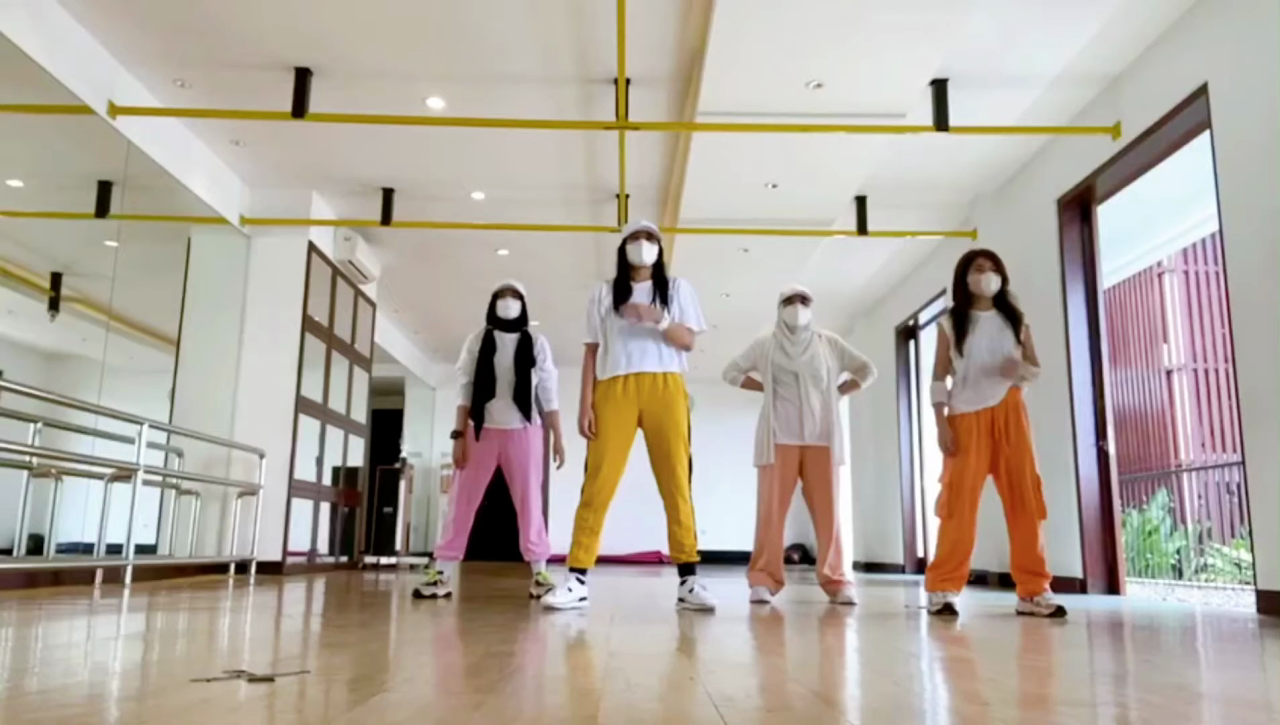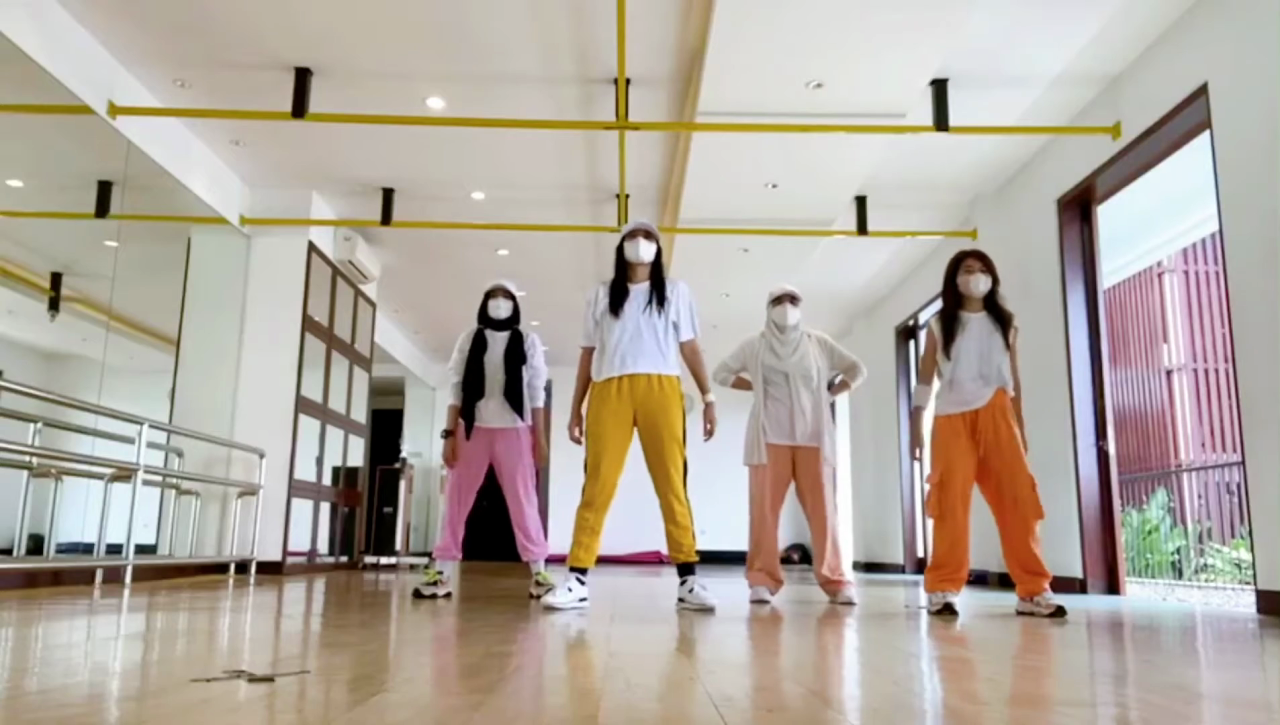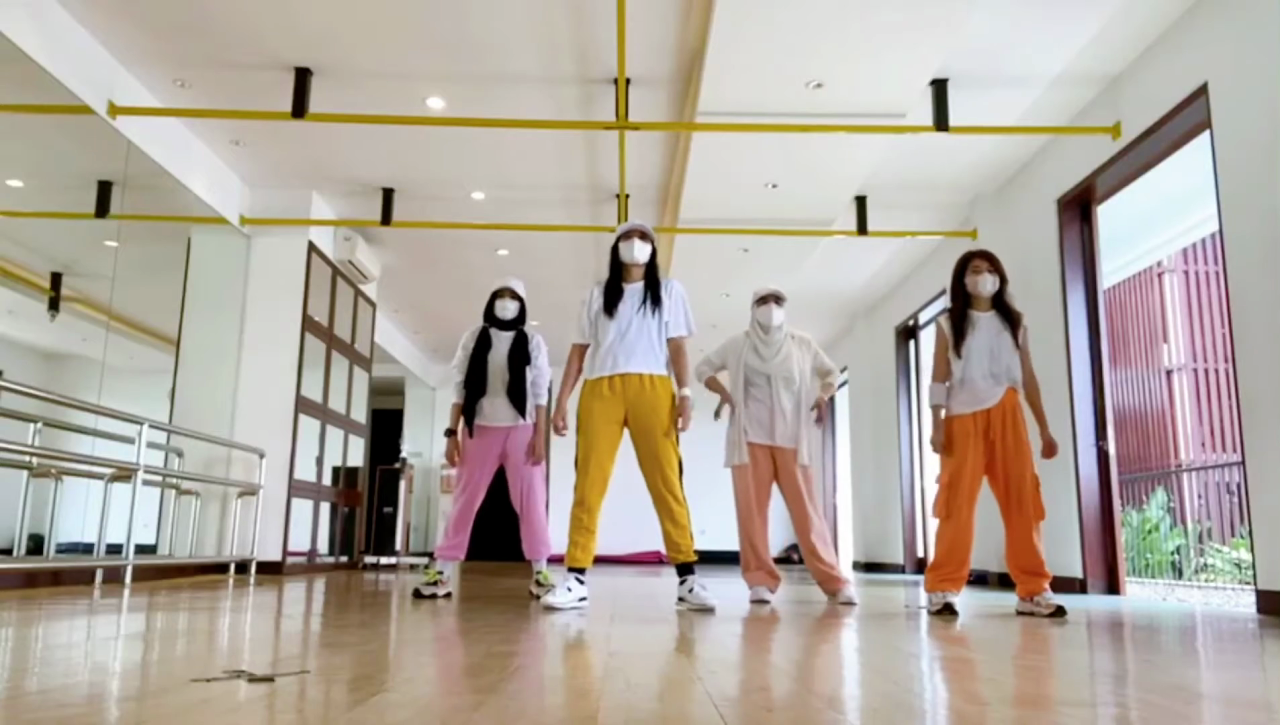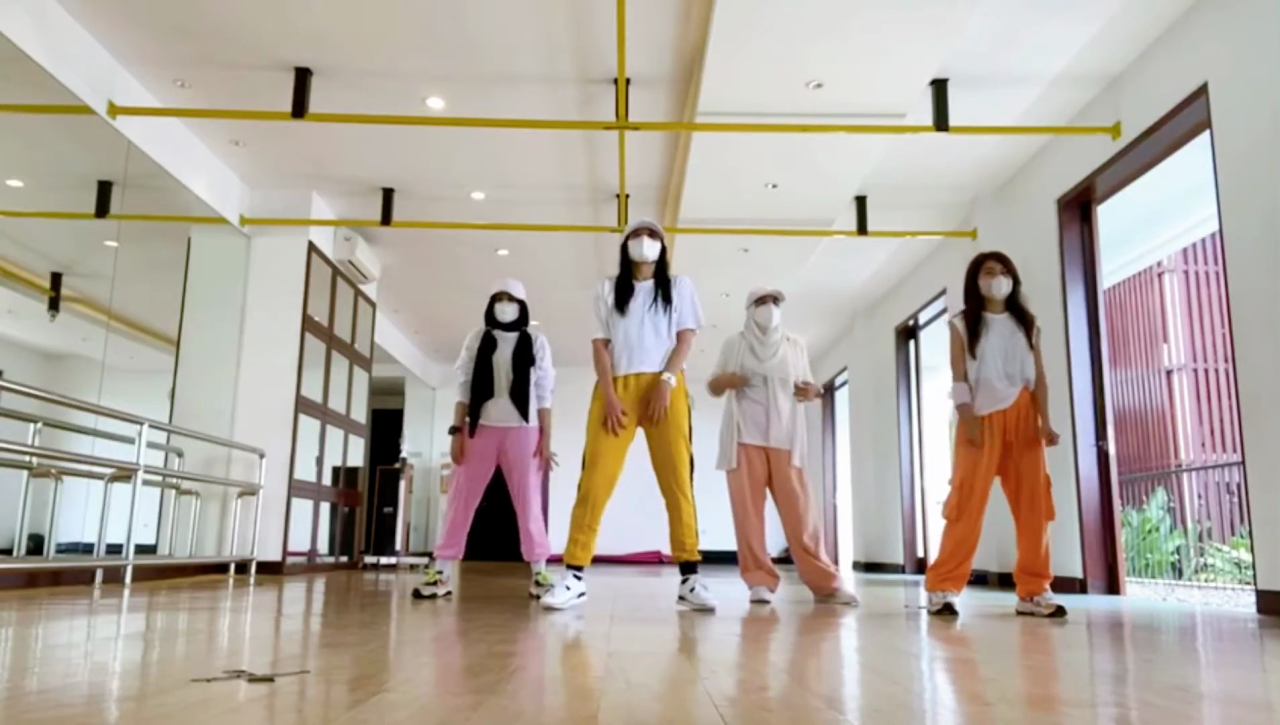
dt=0.5s
person 1, frame 1
left shoulder: (677, 288)
right shoulder: (604, 293)
left elbow: (688, 339)
right elbow: (592, 351)
left wrist: (656, 319)
right wrist: (585, 402)
left hip: (665, 389)
right hip: (614, 391)
left knee: (676, 482)
right knee: (598, 482)
left ankle: (688, 580)
right ankle: (577, 579)
person 1, frame 2
left shoulder: (675, 291)
right shoulder: (602, 295)
left elbow: (689, 347)
right elbow: (588, 353)
left wrist: (708, 397)
right wrist: (575, 406)
left hip: (661, 390)
right hip: (610, 391)
left knee: (672, 482)
right knee: (598, 483)
left ankle: (687, 580)
right ankle: (577, 580)
person 1, frame 3
left shoulder: (669, 290)
right shoulder: (598, 294)
left elbow: (677, 345)
right elbow: (580, 348)
left wrist: (684, 393)
right wrist: (561, 399)
left hip: (650, 389)
right hip: (600, 391)
left knee: (666, 480)
right knee: (589, 483)
left ankle: (687, 579)
right ankle: (576, 580)
person 1, frame 4
left shoulder: (679, 286)
right shoulder: (608, 289)
left elbow: (686, 338)
right elbow: (600, 345)
left wrist: (666, 381)
right wrist: (609, 395)
left hip: (664, 390)
right hip: (616, 391)
left knee: (678, 480)
right knee: (596, 479)
left ankle: (689, 578)
right ankle: (574, 576)
person 2, frame 1
left shoulder: (1016, 322)
right shoulder: (950, 323)
left elbow: (1035, 368)
right elbow: (940, 377)
left wrist: (1021, 367)
right wrist: (941, 421)
left hip: (1010, 414)
right hip: (967, 417)
left knee: (1024, 498)
right knee: (960, 500)
left ankle: (1033, 590)
right ankle: (943, 588)
person 2, frame 2
left shoulder: (1005, 324)
right shoulder: (940, 325)
left elbow: (1013, 379)
right elbow: (925, 378)
left wrist: (1020, 426)
right wrist: (915, 427)
left hip: (997, 416)
right hip: (952, 419)
left knee: (1018, 497)
right knee: (951, 502)
left ankle: (1032, 590)
right ankle: (943, 589)
person 2, frame 3
left shoulder: (1014, 323)
right shoulder: (949, 324)
left elbow: (1027, 377)
right elbow: (939, 379)
left wrist: (1044, 426)
right wrist: (937, 425)
left hip: (1008, 415)
right hip: (965, 417)
left knee: (1022, 500)
right knee: (958, 502)
left ankle: (1033, 590)
right ankle: (942, 588)
person 2, frame 4
left shoulder: (1027, 324)
right shoulder: (962, 325)
left elbow: (1038, 378)
right elbow: (959, 379)
left wrist: (1044, 420)
right wrist: (970, 421)
left hip: (1022, 417)
right hip: (980, 419)
left knee: (1033, 502)
right knee: (968, 502)
left ankle: (1033, 590)
right ankle: (943, 587)
person 3, frame 1
left shoulder: (536, 343)
right shoulder: (478, 341)
left elbow: (548, 393)
right elbow: (465, 390)
left wrist: (558, 437)
right wrist: (458, 435)
left hip: (523, 430)
right hip: (481, 429)
left knee: (529, 501)
right knee: (463, 499)
left ankle: (539, 573)
right ankle: (442, 572)
person 3, frame 2
left shoulder: (528, 341)
right shoulder: (469, 339)
left elbow: (536, 392)
right elbow: (457, 389)
left wrist: (540, 436)
right wrist: (449, 433)
left hip: (514, 430)
right hip: (472, 429)
left knee: (523, 501)
right knee: (457, 499)
left ankle: (538, 571)
right ankle: (442, 572)
person 3, frame 3
left shoulder: (533, 342)
right shoulder: (474, 338)
left elbow: (540, 392)
right elbow: (461, 388)
left wrist: (539, 434)
right wrist: (452, 432)
left hip: (521, 428)
right hip: (480, 428)
left knee: (531, 500)
right knee: (465, 498)
left ankle: (540, 572)
right ankle: (442, 572)
person 3, frame 4
left shoulder: (536, 342)
right shoulder: (477, 339)
left elbow: (544, 394)
right elbow: (465, 387)
left wrist: (546, 438)
right wrist: (457, 430)
left hip: (521, 429)
right hip: (480, 428)
left knee: (528, 501)
right knee: (461, 497)
left ankle: (539, 572)
right ankle: (442, 571)
person 4, frame 1
left shoulder: (828, 343)
right shoulder: (765, 345)
left elbow: (867, 370)
right elbow: (731, 372)
left wrist: (839, 393)
right wrist: (764, 387)
left hip: (820, 437)
right hip: (779, 437)
left knee: (826, 509)
right knee: (771, 508)
left ankle: (835, 581)
right ankle: (763, 580)
person 4, frame 2
left shoulder: (818, 342)
right shoulder: (754, 345)
left elbow: (856, 370)
right elbow: (721, 373)
left wrist: (829, 393)
right wrist: (754, 386)
left hip: (812, 437)
right hip: (770, 437)
left knee: (821, 509)
right knee: (765, 508)
left ankle: (835, 581)
right ankle: (762, 580)
person 4, frame 3
left shoulder: (801, 343)
right shoulder: (738, 344)
left elbow: (831, 371)
right elbow: (704, 368)
left wrist: (825, 396)
right wrist: (721, 391)
left hip: (791, 439)
right hip: (749, 438)
left knee: (805, 509)
right knee: (751, 509)
left ankle: (834, 580)
right ankle: (760, 580)
person 4, frame 4
left shoulder: (795, 346)
right shoulder: (735, 344)
left elbow: (807, 386)
right elbow: (713, 387)
left wrist: (813, 392)
right wrist: (725, 381)
left hip: (785, 440)
right hip: (745, 439)
left knee: (799, 511)
right knee: (748, 510)
left ankle: (825, 581)
right ankle: (759, 580)
